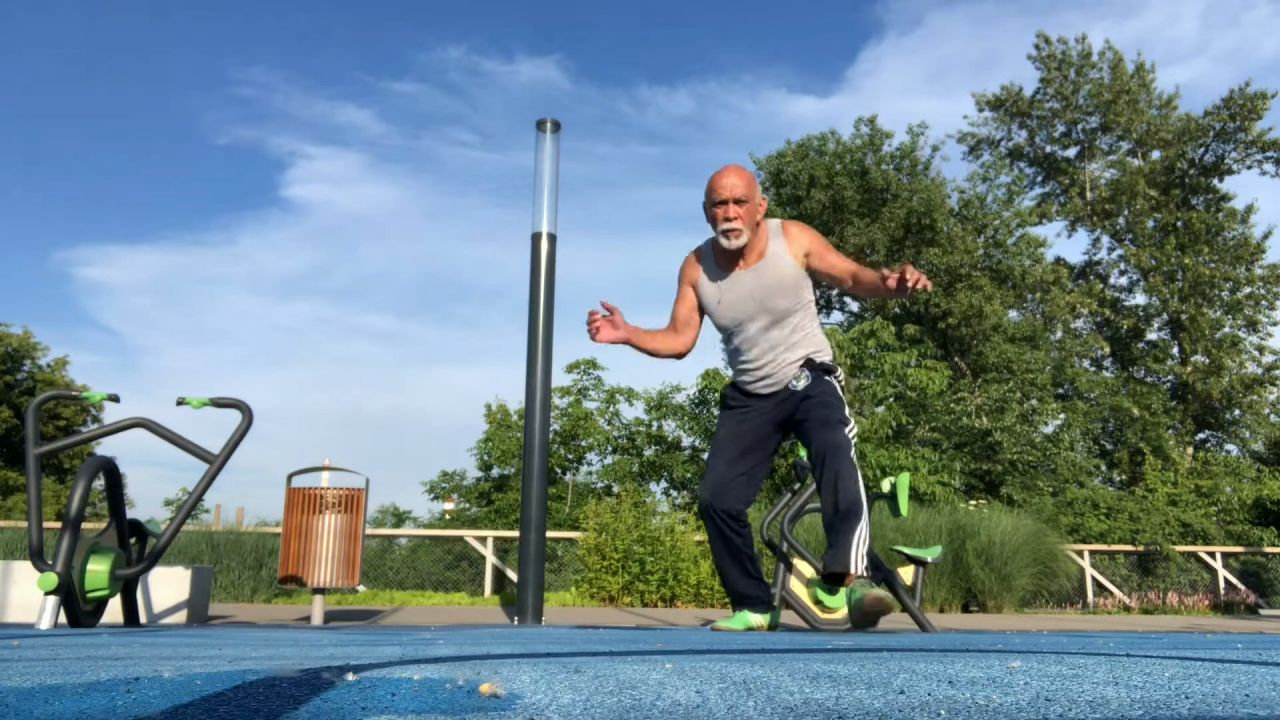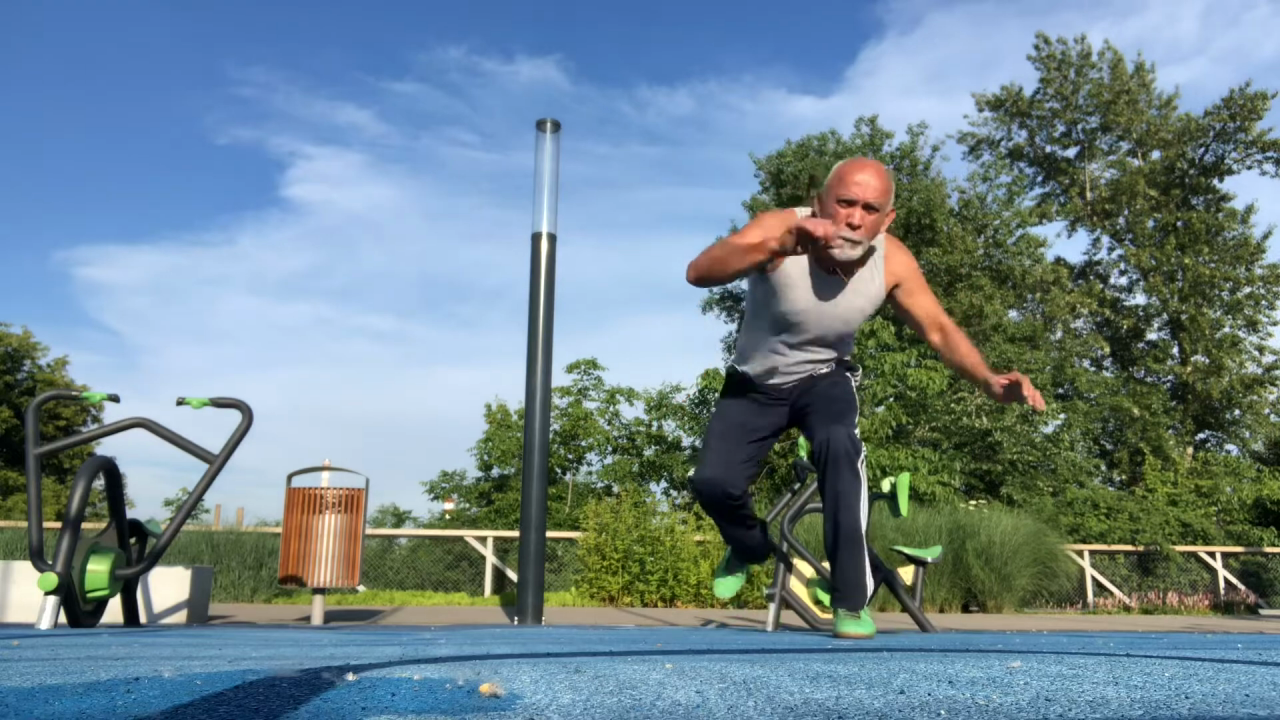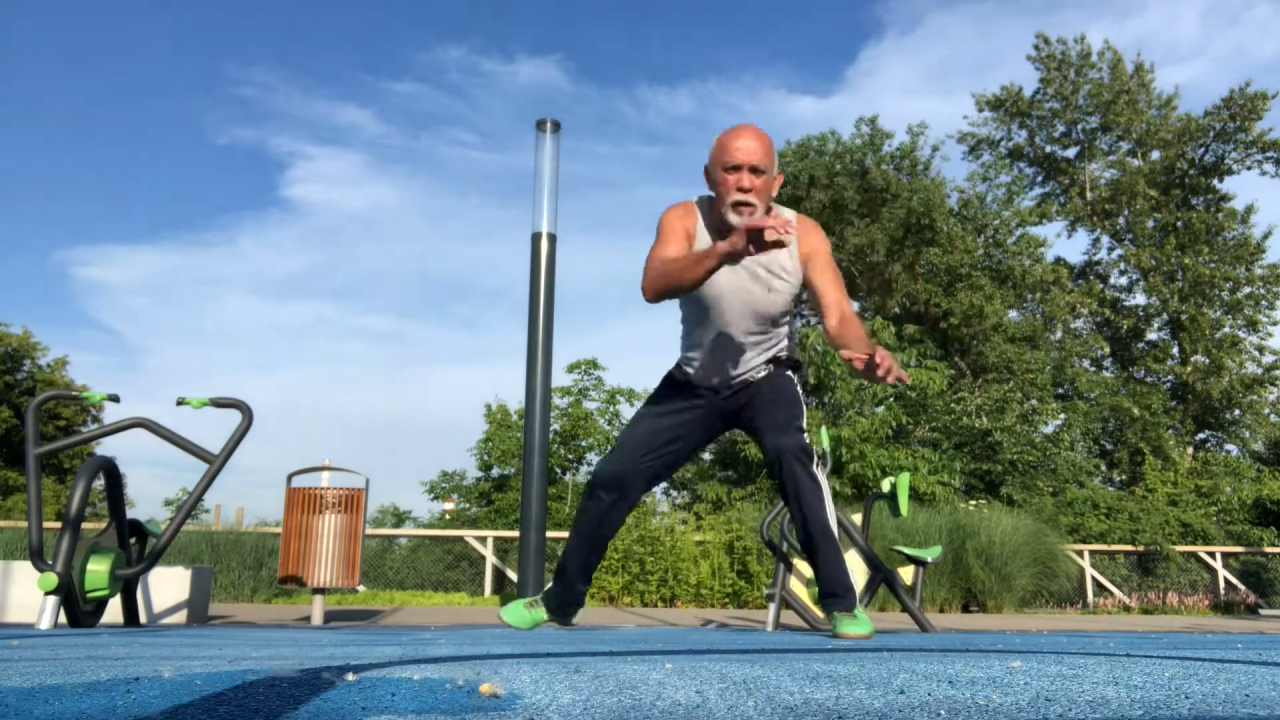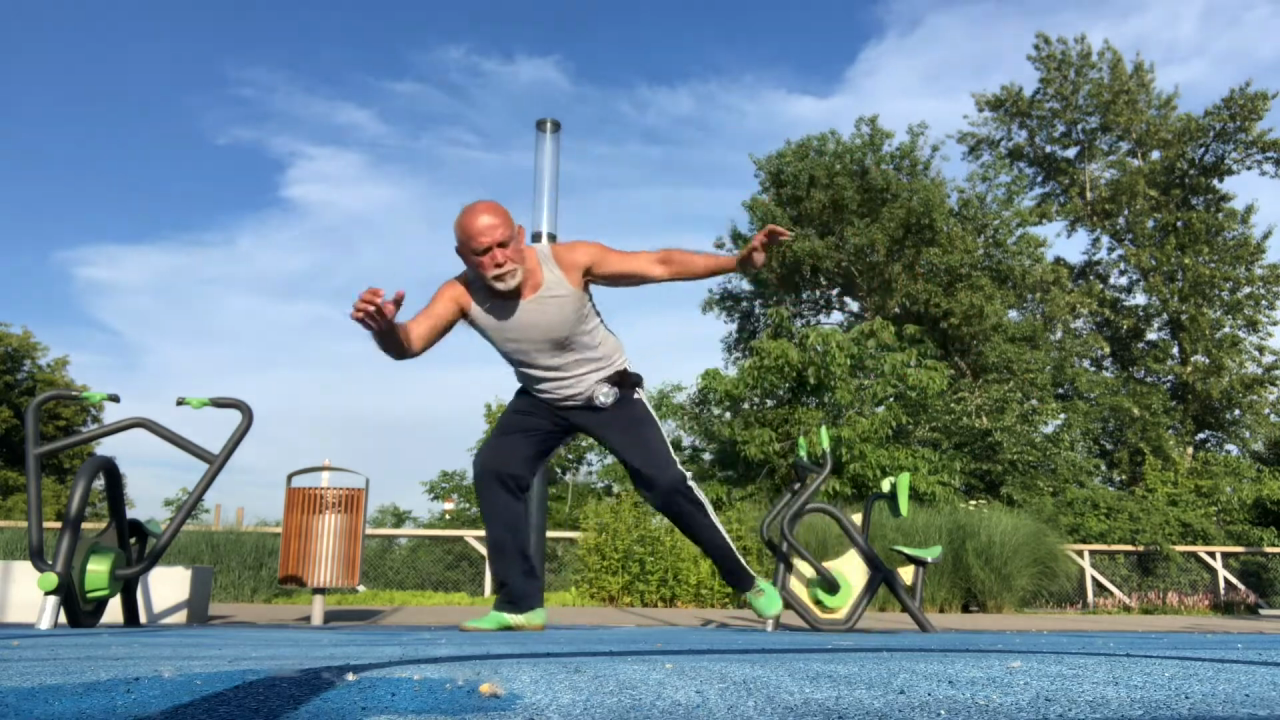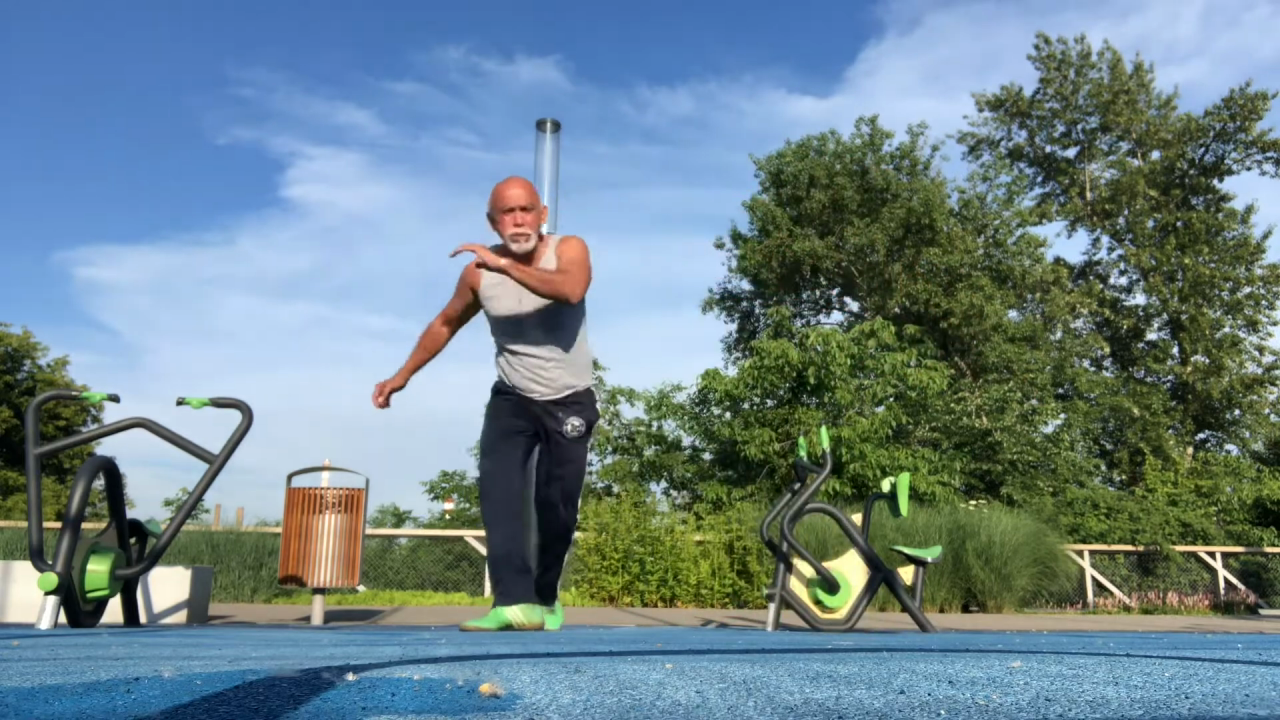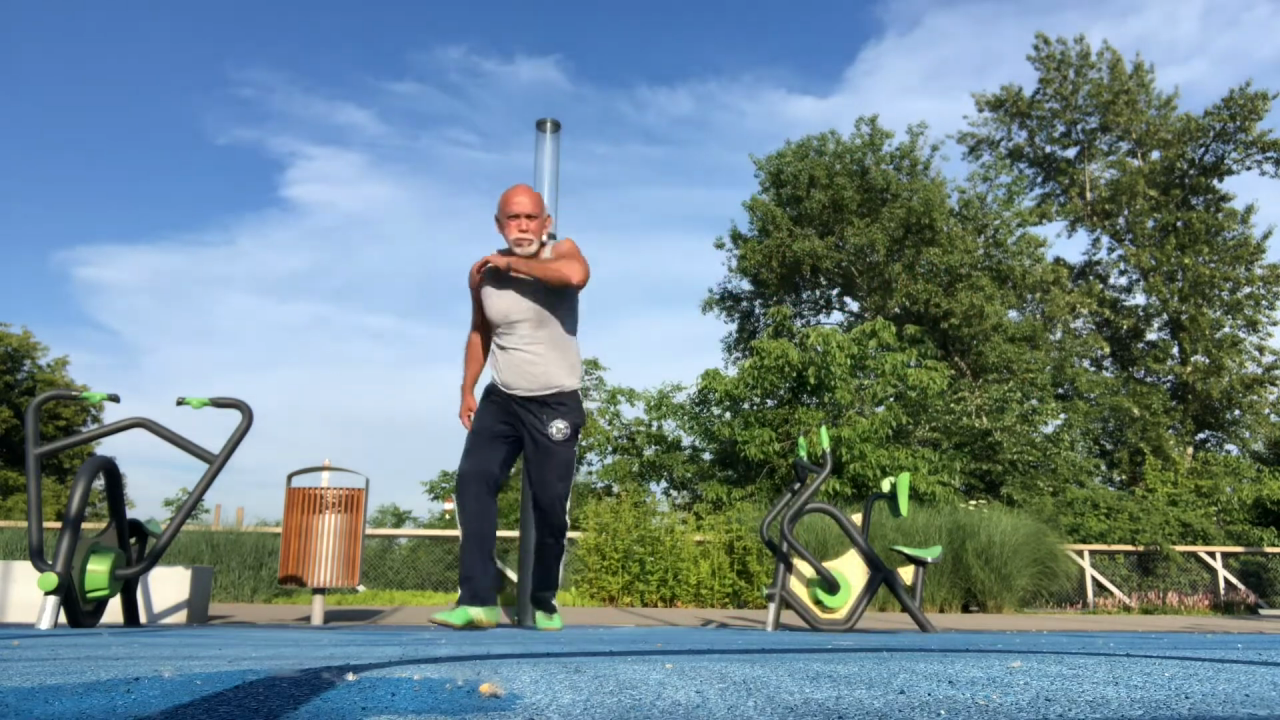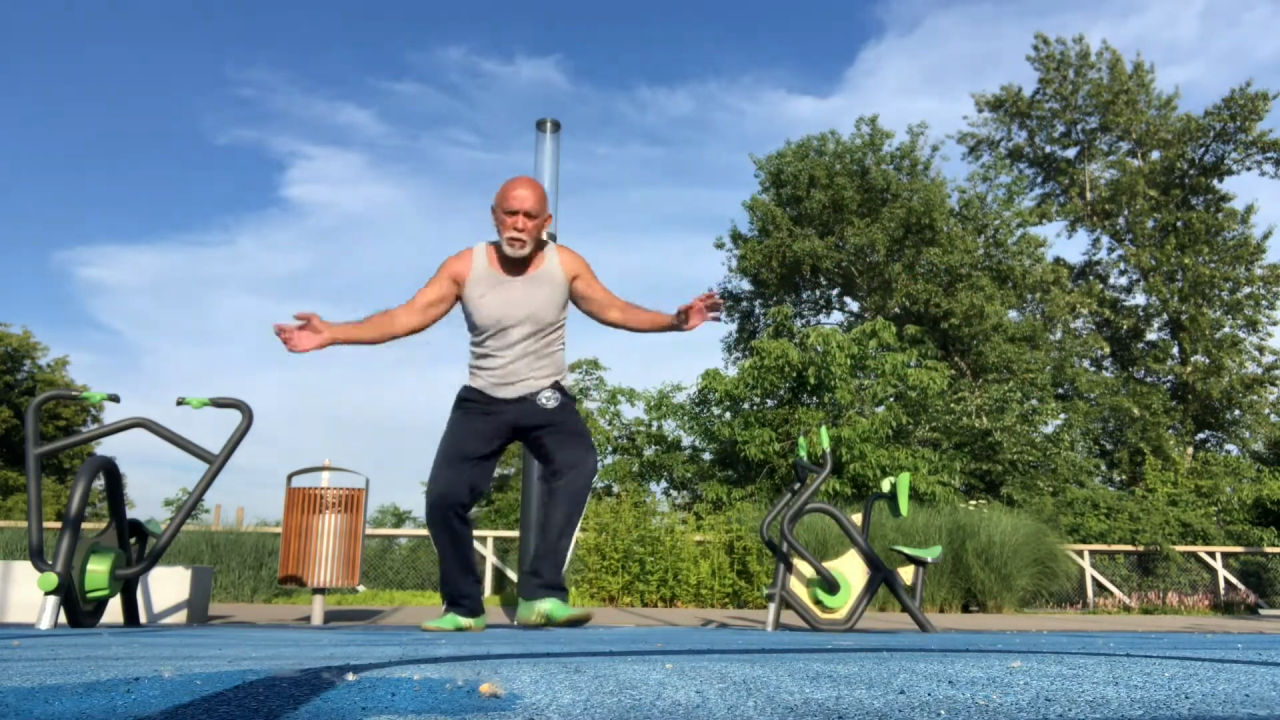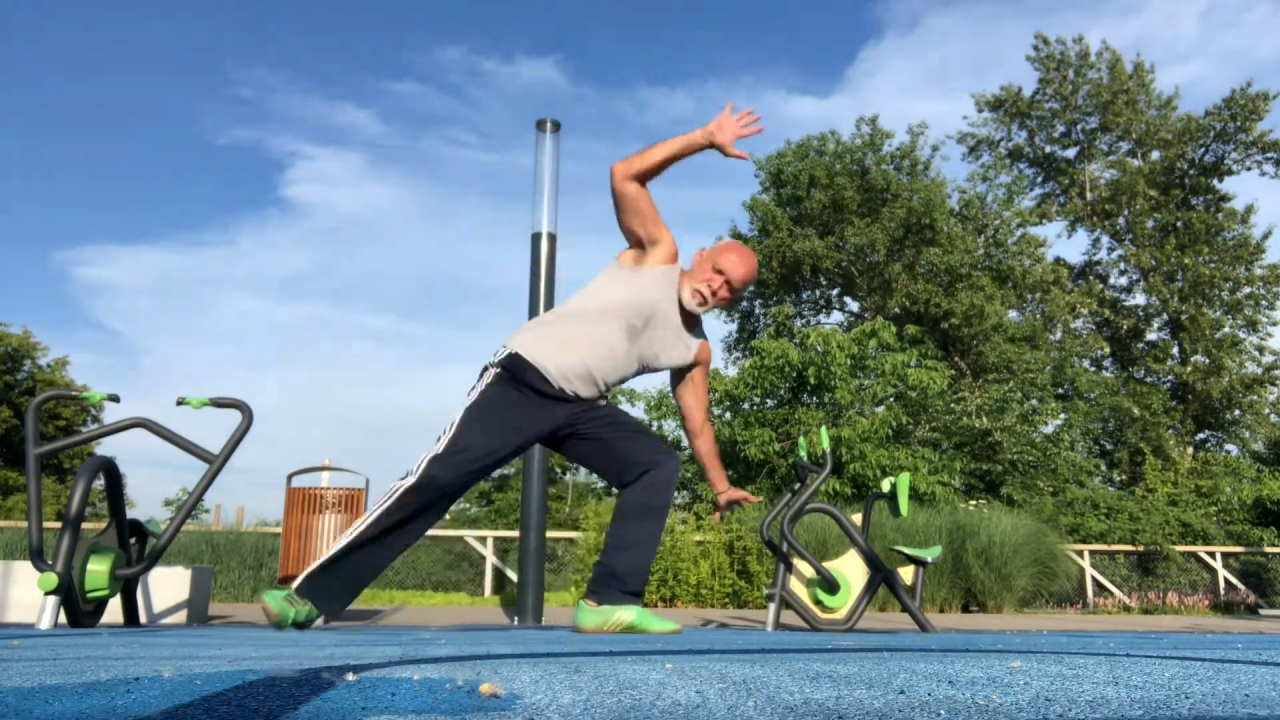
dt=0.5s
person 1, frame 1
left shoulder: (794, 238)
right shoulder: (696, 266)
left elbow: (855, 280)
right elbow: (678, 340)
left wrist: (891, 280)
right wrist: (626, 335)
left hip: (811, 383)
right hip: (751, 399)
left knee: (834, 449)
right knee: (716, 499)
left ankle: (848, 577)
right ankle: (753, 605)
person 1, frame 2
left shoulder: (893, 260)
right shoulder: (784, 227)
left elbow: (940, 330)
right elbow: (699, 272)
left wrist: (992, 381)
right wrist: (779, 247)
left hip: (823, 380)
right hip: (753, 387)
left knee: (838, 449)
right knee: (714, 483)
left ankle: (851, 603)
right ankle: (750, 543)
person 1, frame 3
left shoulder: (806, 236)
right shoulder: (685, 218)
left elbow: (841, 323)
right elbow: (653, 286)
left wrist: (869, 356)
right wrist: (731, 247)
left hip: (766, 380)
right hip: (693, 385)
left knee: (791, 453)
right knee: (611, 480)
left ankle: (841, 603)
right ankle: (560, 600)
person 1, frame 4
left shoulder: (569, 260)
right shoulder: (461, 294)
left elbow: (661, 264)
right elbow: (408, 343)
left wrist: (743, 258)
right wrist: (382, 328)
left hip: (607, 389)
right hip: (540, 399)
left knee: (665, 481)
right knee: (493, 472)
left ankle: (743, 581)
right ankle: (519, 604)
person 1, frame 5
left shoulder: (567, 249)
right shoulder: (479, 273)
left elbow: (571, 292)
right elbow: (445, 324)
left wrist: (504, 264)
right wrist: (402, 377)
left hip: (571, 402)
right hip: (513, 398)
left knee: (558, 512)
right knee: (497, 480)
left ankle: (544, 594)
right ankle: (516, 600)
person 1, frame 6
left shoulder: (560, 255)
right shoulder: (482, 272)
left elbow: (578, 275)
left wrist: (510, 263)
right wrist: (466, 389)
left hip: (556, 404)
right hip: (501, 400)
left knee: (550, 511)
right knee: (473, 480)
left ankle: (543, 603)
right ankle: (477, 601)
person 1, frame 7
left shoulder: (566, 264)
right shoulder: (464, 265)
left elbow: (615, 312)
right elbow: (407, 317)
left wrist: (676, 321)
right wrist: (333, 334)
left hip: (544, 398)
right hip: (481, 402)
left knee: (577, 463)
right knee: (444, 497)
left ankle: (541, 596)
right ankle: (464, 607)
person 1, frame 8
left shoulder: (694, 355)
right shoulder: (656, 255)
left elbow: (696, 422)
right elbow: (624, 175)
left wrist: (719, 482)
right wrist: (706, 138)
left hip: (576, 409)
right hip: (520, 379)
left knee: (656, 468)
right knee: (436, 481)
left ankle: (609, 601)
right ankle: (313, 594)
